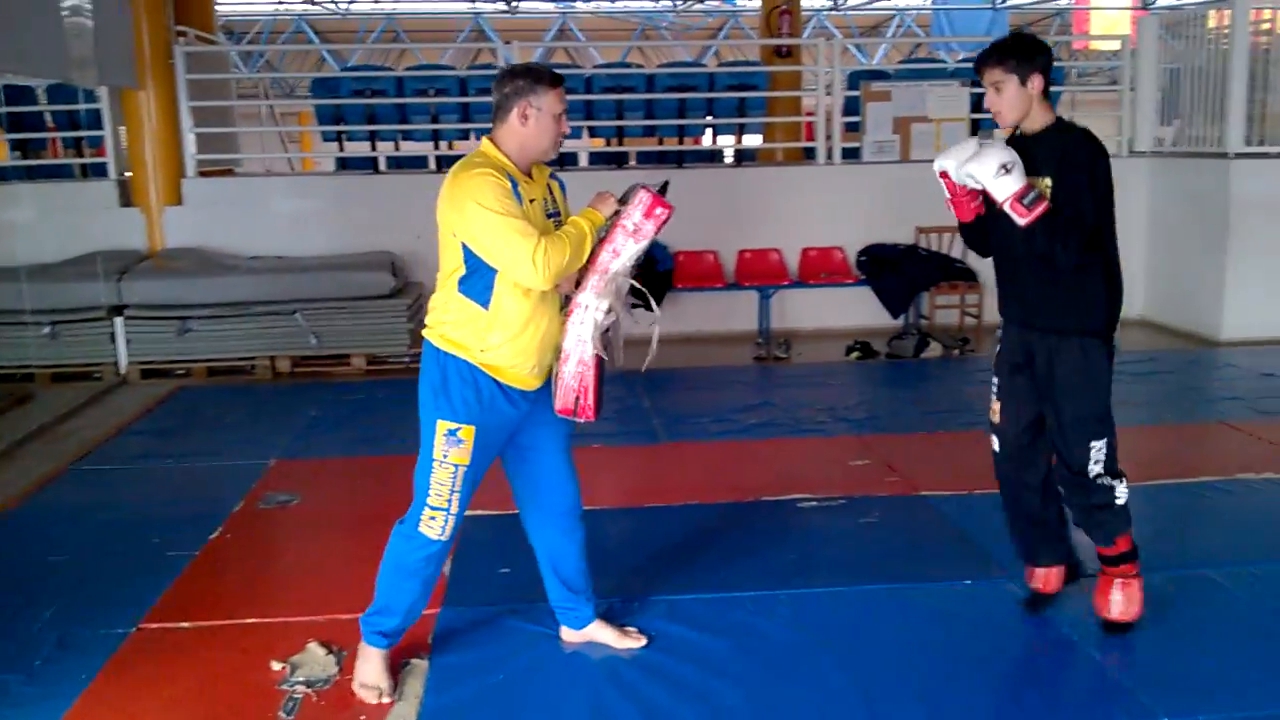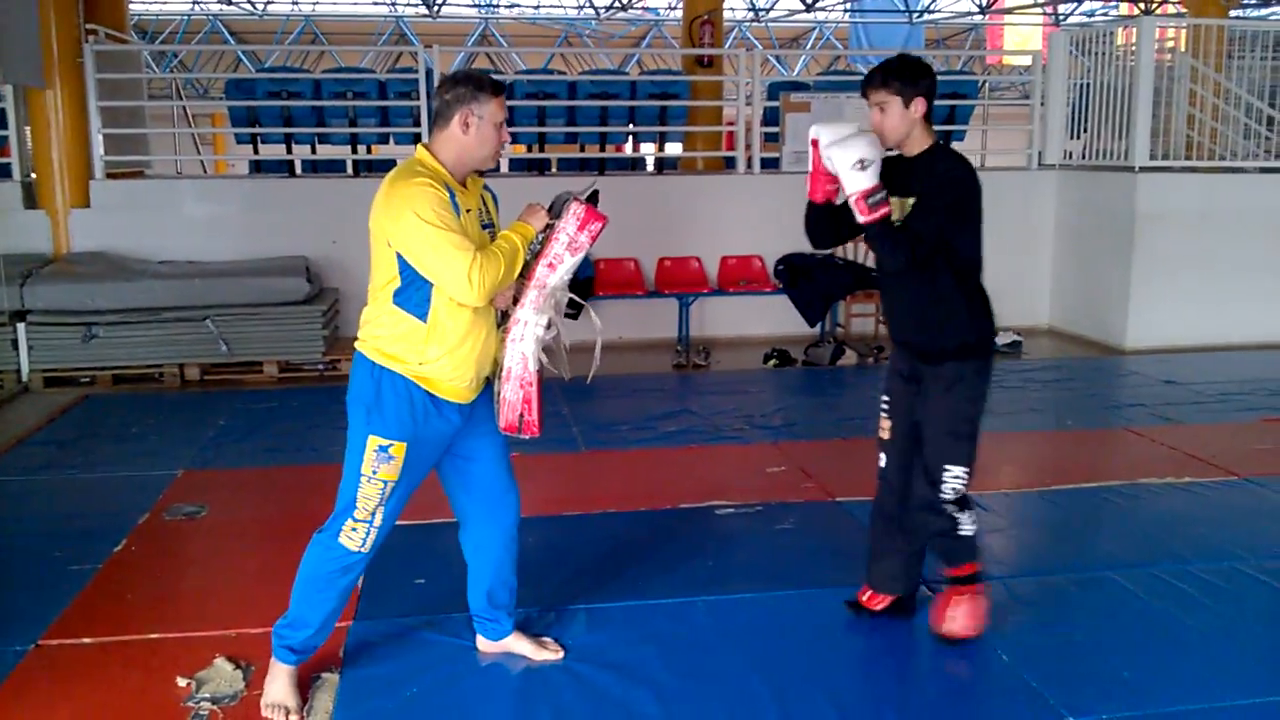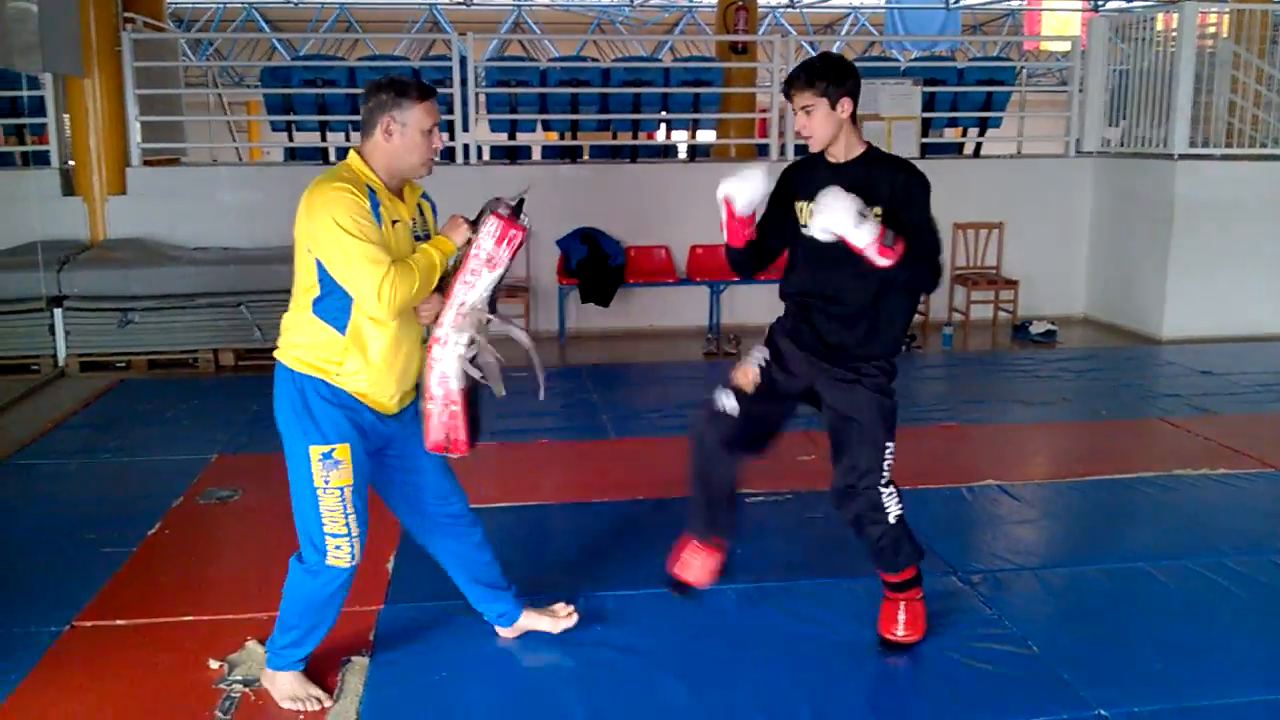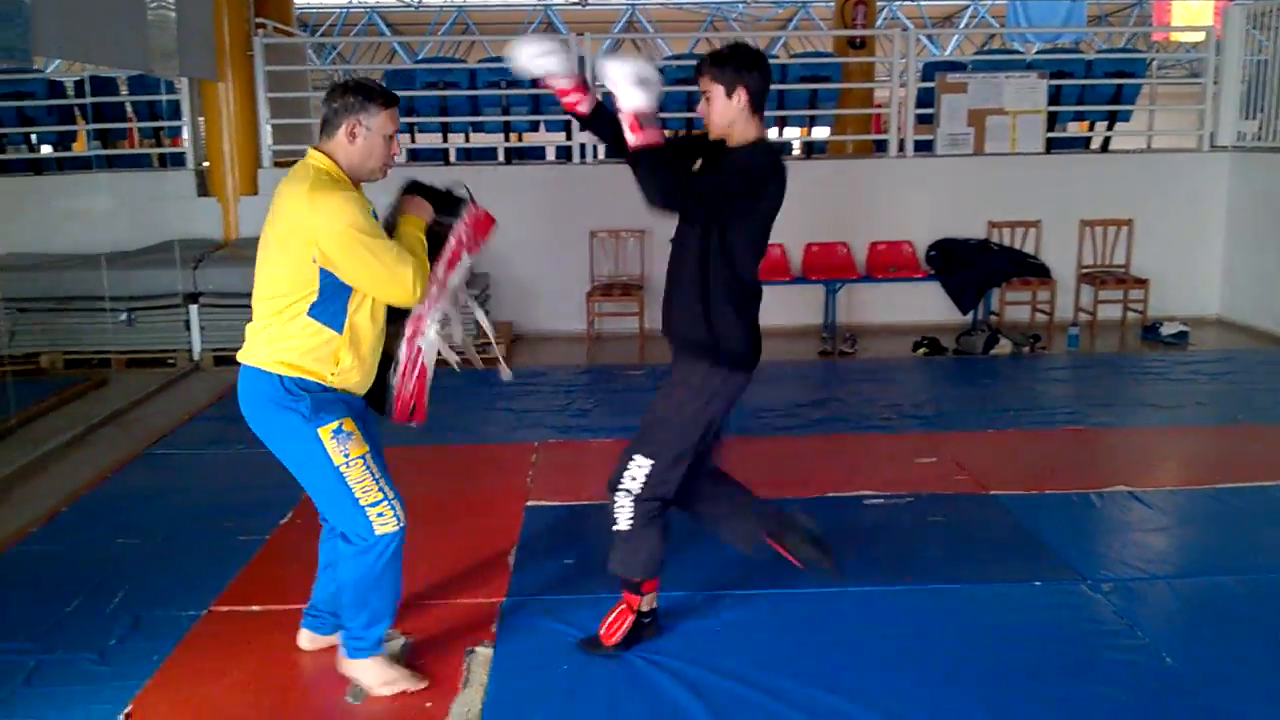
dt=0.7s
person 1, frame 1
left shoulder: (543, 181)
right shoulder: (475, 183)
left elbow: (558, 265)
right elbow: (539, 265)
left wrist: (589, 265)
right wrist: (592, 217)
left hip: (531, 377)
right hip: (466, 375)
left knee: (557, 502)
right knee: (434, 519)
left ankle: (577, 620)
right ankle: (376, 641)
person 1, frame 2
left shoulder: (474, 191)
right shoulder: (411, 192)
right elbow: (473, 281)
left wrist: (512, 286)
right wrist: (523, 231)
left hip: (465, 389)
right hip: (400, 389)
left knee: (495, 510)
right knee: (355, 532)
left ankle: (495, 630)
right ankle: (287, 657)
person 1, frame 3
left shoulder: (412, 200)
right shoulder: (333, 199)
left elbow: (421, 289)
right elbow: (383, 292)
left wrist: (435, 301)
right wrist: (445, 242)
left hip: (393, 396)
right hip: (322, 396)
left knee: (442, 509)
right knee: (334, 548)
left ankle: (506, 613)
right ankle: (282, 662)
person 1, frame 4
left shoulder: (317, 186)
right shoulder: (331, 205)
right elbow: (408, 284)
left wrist: (404, 236)
right wrist: (411, 227)
left hip: (318, 384)
right hip: (290, 392)
left knee: (357, 501)
right knee: (374, 520)
left ankle: (324, 626)
right ankle: (360, 651)
person 2, frame 1
left shoulder: (1080, 151)
right shoulder: (1009, 154)
left elbow: (1073, 249)
right elbow: (987, 243)
left wrist: (1020, 199)
right wrist: (965, 205)
left hip: (1077, 333)
right hip: (1021, 330)
left knee: (1084, 459)
right knee: (1015, 455)
left ankle: (1121, 569)
right ankle: (1050, 561)
person 2, frame 2
left shoulder: (951, 176)
right shoulder: (887, 173)
left elbow: (904, 257)
right elbow: (821, 234)
left wrist: (864, 196)
right wrist: (824, 178)
left hip: (958, 355)
right hip: (910, 350)
left knee: (937, 483)
right knee: (897, 471)
left ankle: (964, 584)
right ankle: (890, 586)
person 2, frame 3
left shoulder: (900, 180)
right shoulder: (795, 179)
left elbow: (922, 277)
right elbow: (748, 264)
left wrist: (877, 244)
right wrist: (738, 222)
left hip: (863, 364)
right hip: (797, 341)
left knee: (866, 491)
right knee: (720, 430)
left ankle: (904, 590)
right ankle: (707, 539)
person 2, frame 4
left shoulder: (760, 168)
right shoulder: (709, 155)
left elbow: (668, 194)
right elbow: (629, 143)
left wrist: (638, 126)
right wrist: (573, 93)
left hip: (713, 358)
right hip: (696, 347)
left knee: (638, 482)
right knee: (695, 478)
left ankle: (639, 605)
right ankle: (790, 536)
